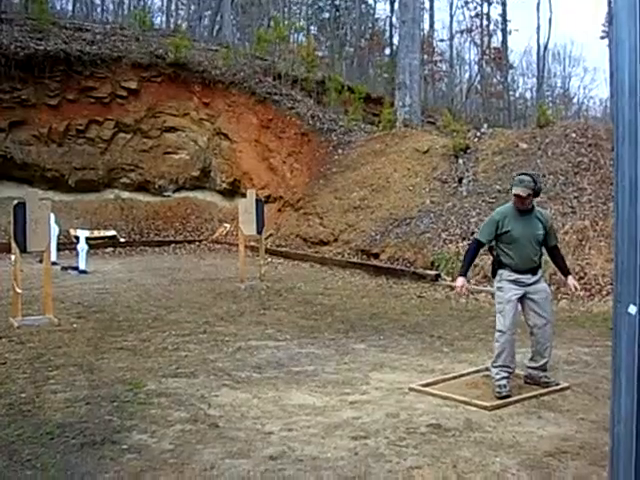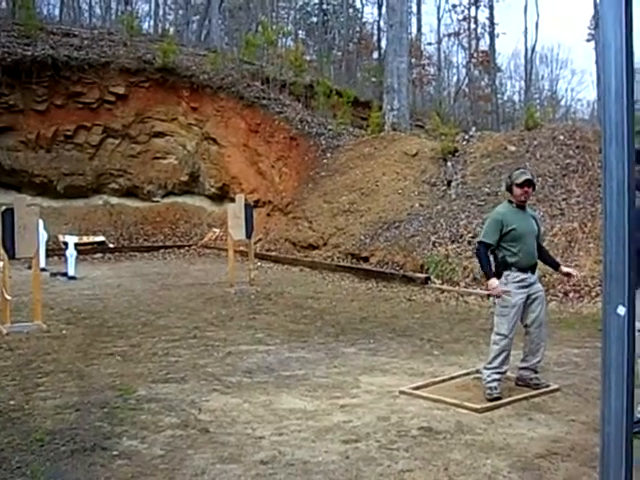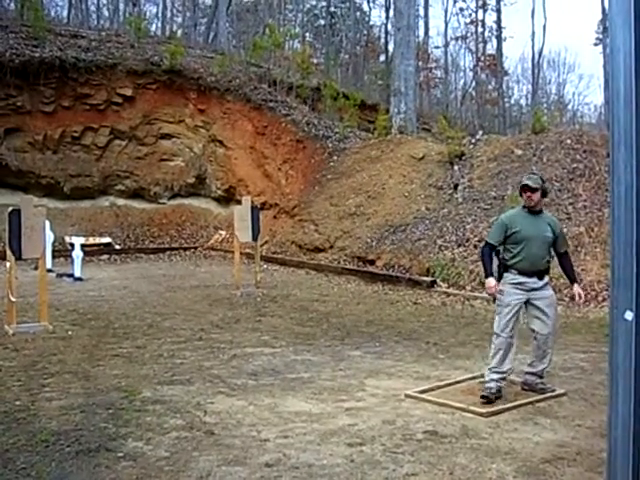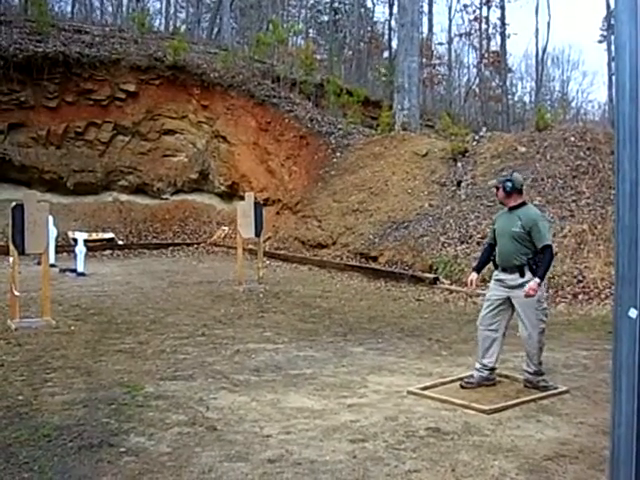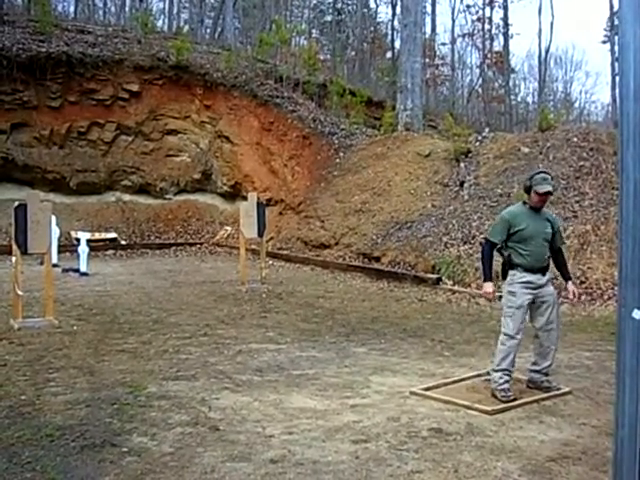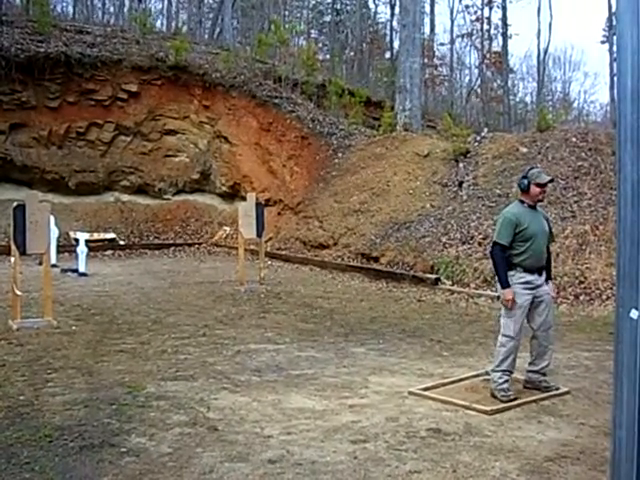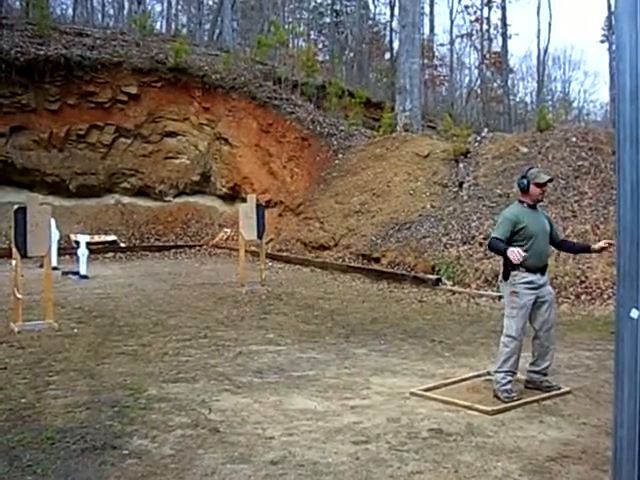
dt=0.7s
person 1, frame 1
left shoulder: (543, 217)
right shoulder: (500, 215)
left elbow: (552, 248)
right elbow: (476, 244)
left wrist: (567, 274)
right wrist: (463, 275)
left hip: (535, 279)
right hip: (508, 279)
left knee: (543, 326)
right knee: (505, 330)
left ankle: (536, 371)
right ankle: (501, 377)
person 1, frame 2
left shoulder: (532, 216)
right shoulder: (499, 215)
right elbow: (482, 248)
left wrist: (559, 267)
right wrist: (491, 277)
left hip: (532, 279)
right hip: (510, 280)
left knee: (537, 328)
right knee: (504, 332)
left ankle: (527, 373)
right ankle: (492, 379)
person 1, frame 3
left shoulder: (551, 222)
right shoulder: (508, 219)
left elbow: (562, 254)
right elbow: (488, 248)
left wrist: (574, 282)
right wrist: (489, 276)
left hip: (541, 284)
right hip: (513, 282)
left knee: (546, 333)
right knee: (503, 333)
left ankle: (533, 378)
right ankle: (493, 382)
person 1, frame 4
left shoulder: (533, 217)
right shoulder: (500, 217)
left elbow: (547, 251)
right elbow: (491, 245)
left wrist: (537, 280)
right wrist: (476, 270)
left hip: (526, 279)
right hip: (500, 278)
left knee: (532, 332)
right knee: (488, 325)
left ankle: (534, 376)
right ankle: (484, 372)
person 1, frame 5
left shoulder: (550, 218)
right shoulder: (510, 215)
left elbow: (557, 251)
right elbow: (488, 246)
left wrist: (568, 280)
right wrist: (487, 280)
left hip: (544, 280)
right hip: (518, 280)
left knee: (548, 330)
right knee: (511, 333)
left ankle: (538, 376)
right ankle: (500, 381)
person 1, frame 6
left shoulder: (543, 216)
right shoulder: (511, 214)
right elbow: (497, 251)
left wrist: (549, 280)
right wrist: (505, 287)
left hip: (540, 280)
right hip: (517, 280)
left knee: (544, 331)
right knee: (511, 333)
left ankle: (535, 376)
right ankle: (499, 381)
person 1, frame 7
left shoulder: (543, 216)
right shoulder: (511, 214)
left elbow: (559, 243)
right elbow: (493, 243)
left wrist: (591, 248)
right wrist: (508, 250)
left hip: (541, 279)
right hip: (519, 280)
left knee: (545, 332)
right knee: (513, 334)
left ankle: (536, 376)
right ankle: (502, 382)
